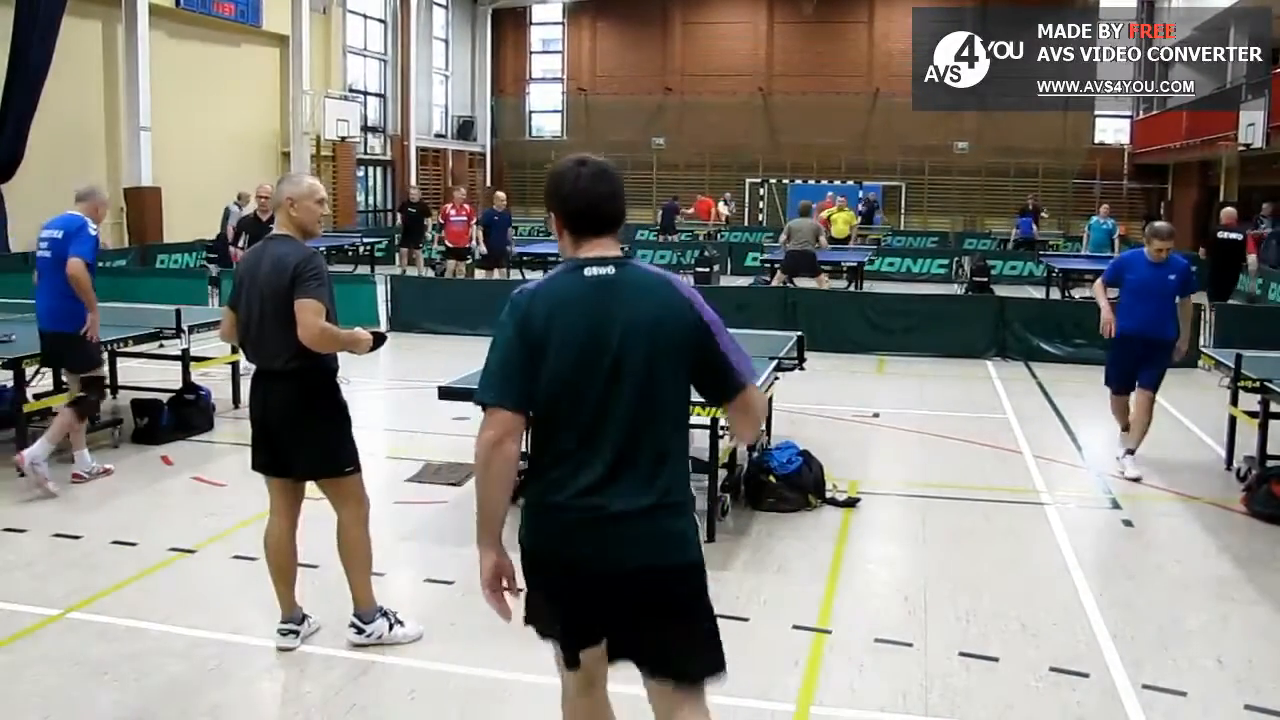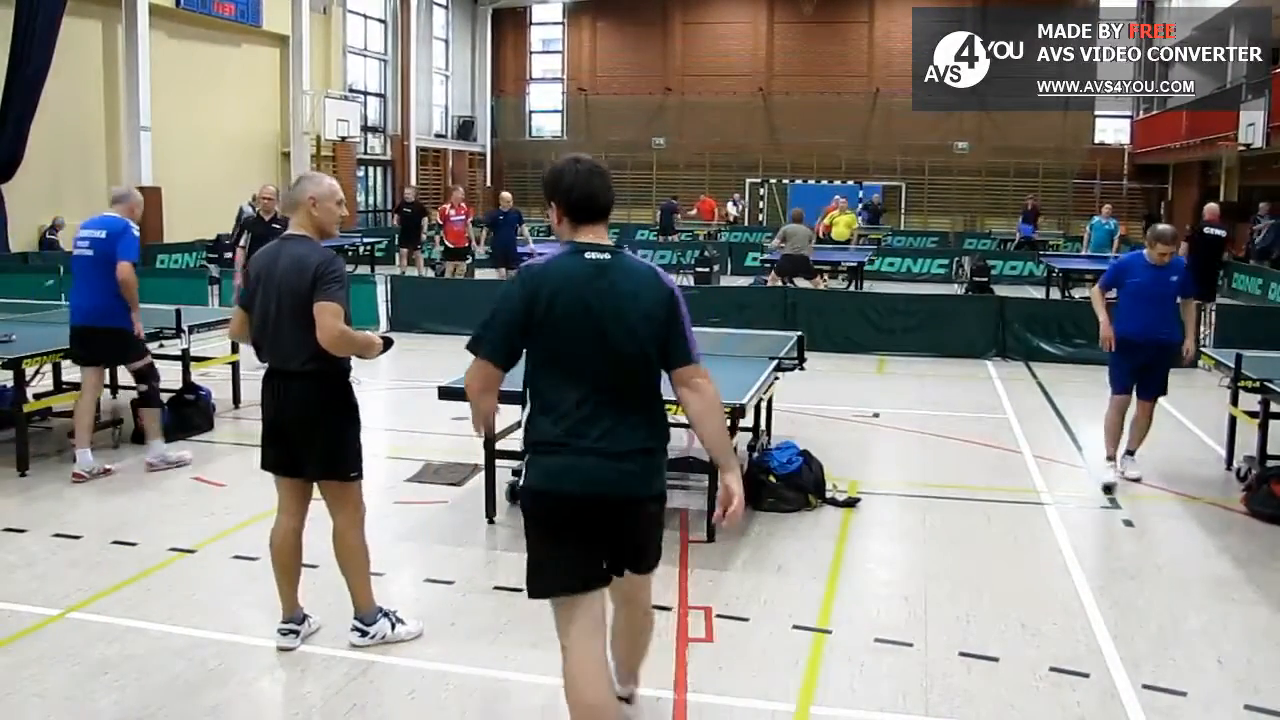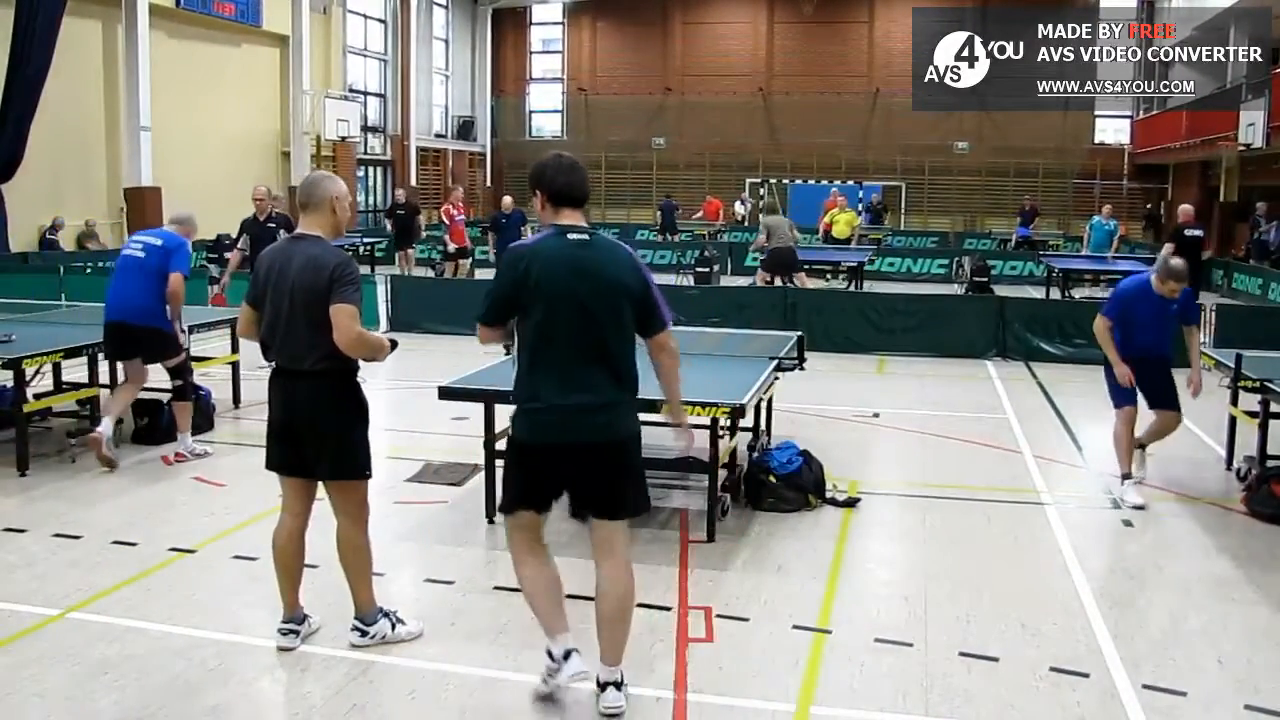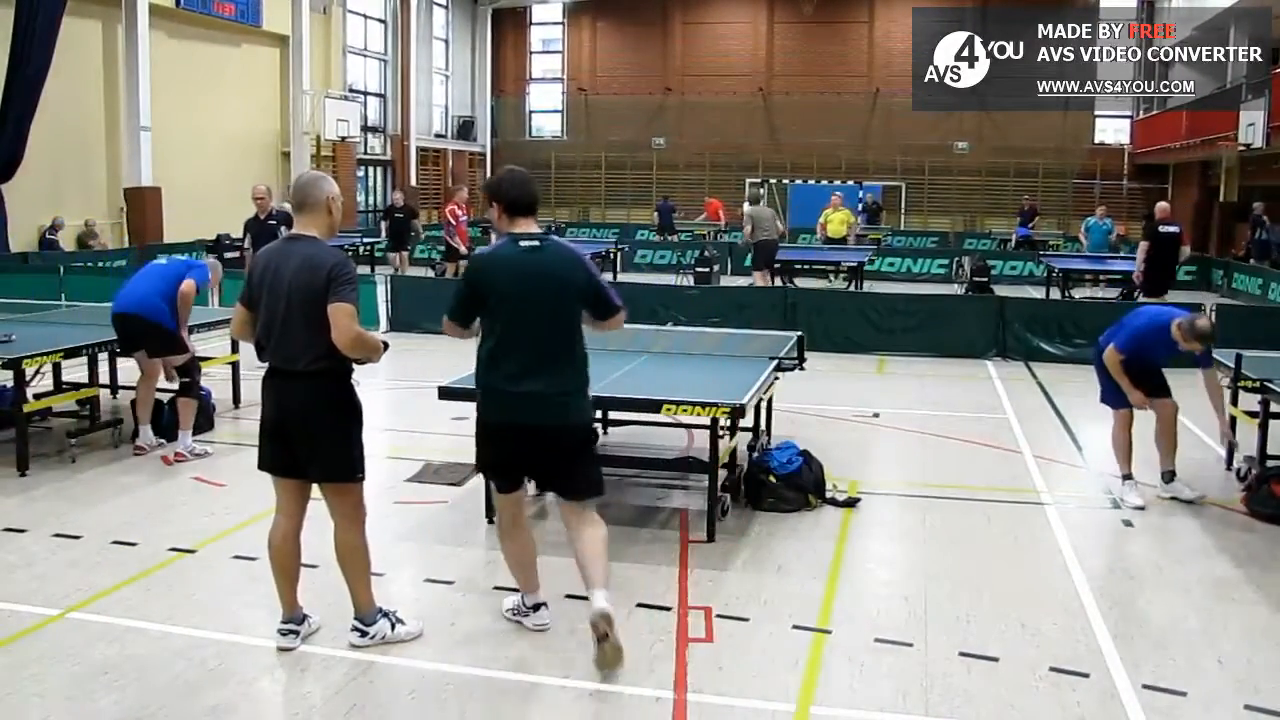
dt=0.3s
person 1, frame 1
left shoulder: (531, 305)
right shoulder: (676, 298)
left elbow: (499, 436)
right elbow: (747, 409)
left wrist: (488, 543)
right wrist: (744, 434)
left hip: (560, 537)
right hip: (662, 535)
person 1, frame 2
left shoulder: (534, 278)
right shoulder: (654, 283)
left elbow: (482, 379)
right elbow: (693, 384)
left wrist: (483, 422)
right wrist: (729, 468)
left hip: (558, 477)
right hip: (637, 475)
left knee: (579, 630)
right knee: (634, 587)
person 1, frame 3
left shoulder: (524, 255)
right shoulder: (622, 258)
left elbow: (489, 334)
right elbow: (663, 342)
right wrist: (675, 405)
left hip: (541, 425)
right hip: (612, 426)
left knee: (524, 533)
right knee: (612, 550)
left ankle: (561, 652)
person 1, frame 4
left shoulder: (486, 263)
right shoulder: (572, 259)
left elbow: (455, 328)
right elbow: (613, 319)
left hip: (503, 409)
right hip: (567, 408)
left knee: (510, 506)
right knee: (583, 514)
left ankle: (532, 603)
right ankle: (600, 601)
person 2, frame 1
left shoulder: (249, 261)
right shoulder: (305, 260)
left elbow: (228, 331)
right elbow: (312, 333)
right wrist: (354, 340)
left hip: (266, 392)
right hip: (307, 394)
left knee: (282, 510)
right knee: (352, 505)
left ankle: (290, 620)
right ankle: (367, 618)
person 2, frame 2
left shoulder: (262, 260)
right shoulder: (323, 262)
left elbow: (238, 329)
right elbow: (331, 336)
right wrist: (367, 344)
left hip: (277, 391)
right hip: (320, 394)
left knee: (290, 510)
right knee: (348, 512)
left ankle: (291, 620)
right ankle: (368, 619)
person 2, frame 3
left shoulder: (268, 258)
right shoulder: (337, 263)
left elbow: (245, 328)
right elbow: (348, 339)
right wrist: (380, 347)
left hip: (285, 390)
right hip: (330, 394)
left knee: (293, 509)
right knee: (352, 512)
left ankle: (291, 620)
right ankle: (368, 620)
person 2, frame 4
left shoulder: (263, 259)
right shoulder: (333, 263)
left elbow: (240, 329)
right elbow: (346, 338)
right wrist: (374, 349)
left hip: (278, 392)
right hip: (324, 395)
left knee: (288, 511)
right knee: (348, 513)
left ankle: (290, 620)
right ankle: (368, 620)
person 3, frame 1
left shoulder: (50, 227)
right shoulder: (85, 227)
left elbow: (39, 276)
right elbow: (75, 270)
right wrist: (94, 310)
left hip: (49, 321)
right hip: (73, 323)
left knee: (79, 388)
right knee: (93, 392)
left ankle: (83, 464)
right ankle: (35, 455)
person 3, frame 2
left shoulder: (85, 227)
right shoulder: (126, 228)
right elbow: (124, 274)
right wrist: (135, 311)
left hip: (81, 319)
right hip: (113, 319)
left knee: (90, 387)
right knee: (147, 379)
left ankle: (83, 462)
right ankle: (157, 453)
person 3, frame 3
left shoulder: (136, 237)
right shoulder: (180, 244)
right elbow: (174, 286)
right wrist: (176, 321)
left hip: (114, 315)
right hip: (148, 317)
left knee: (135, 378)
right knee: (181, 374)
left ankle: (104, 430)
right ankle: (185, 446)
person 3, frame 4
left shoulder: (170, 263)
right shoulder: (202, 269)
right elbow: (185, 291)
left wrist: (165, 361)
right wrist: (183, 328)
left hip: (121, 311)
right hip: (150, 312)
left knee: (149, 371)
right knee: (190, 371)
left ankle: (144, 438)
right ankle: (185, 445)
person 4, frame 1
left shoulder: (1181, 267)
right shoulder: (1125, 261)
left elbow: (1185, 302)
right elbow: (1099, 285)
left wrist: (1184, 338)
right wrist: (1106, 309)
left hip: (1160, 344)
right hip: (1124, 338)
left knee: (1145, 398)
right knee: (1118, 396)
left ankle: (1128, 455)
right ankle: (1126, 429)
person 4, frame 2
left shoulder: (1181, 268)
right shoulder: (1124, 264)
left elbow: (1187, 302)
right elbow: (1097, 291)
left wrist: (1189, 337)
right wrist: (1104, 322)
left hip: (1162, 347)
right hip: (1125, 344)
left knee: (1146, 406)
right knee: (1120, 400)
left ankle: (1128, 456)
right ankle: (1110, 461)
person 4, frame 3
left shoulder: (1184, 295)
right shoulder: (1128, 290)
left elbow: (1191, 330)
right elbow: (1100, 325)
left wrist: (1195, 369)
right wrist: (1117, 364)
left hip: (1157, 360)
right hip: (1122, 358)
left knee: (1172, 417)
right knee: (1126, 413)
left ankle: (1138, 446)
right ankle: (1127, 481)
person 4, frame 4
left shoulder: (1197, 333)
right shoulder: (1145, 326)
left elbow: (1210, 377)
right elbow: (1110, 355)
left wrist: (1223, 424)
right wrist: (1131, 391)
left hip: (1145, 363)
right hip: (1113, 359)
left knee: (1168, 409)
right knee: (1123, 413)
left ankle: (1168, 480)
right ankle: (1127, 482)
